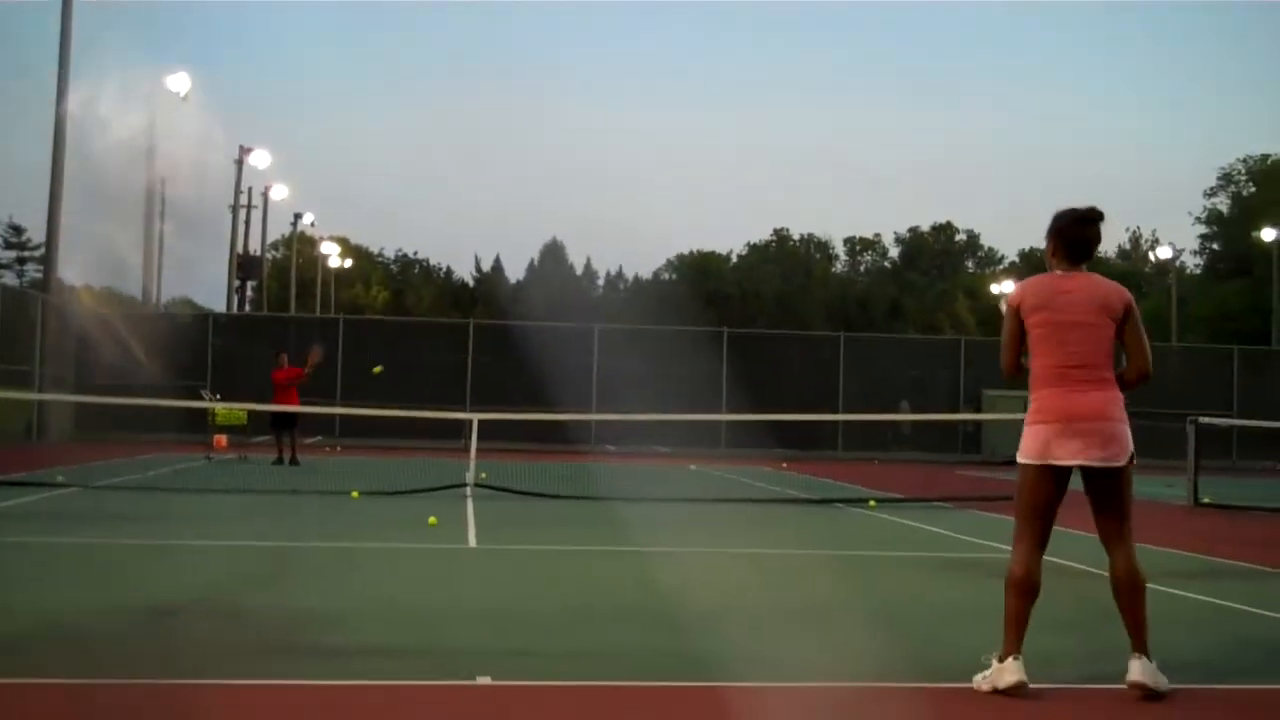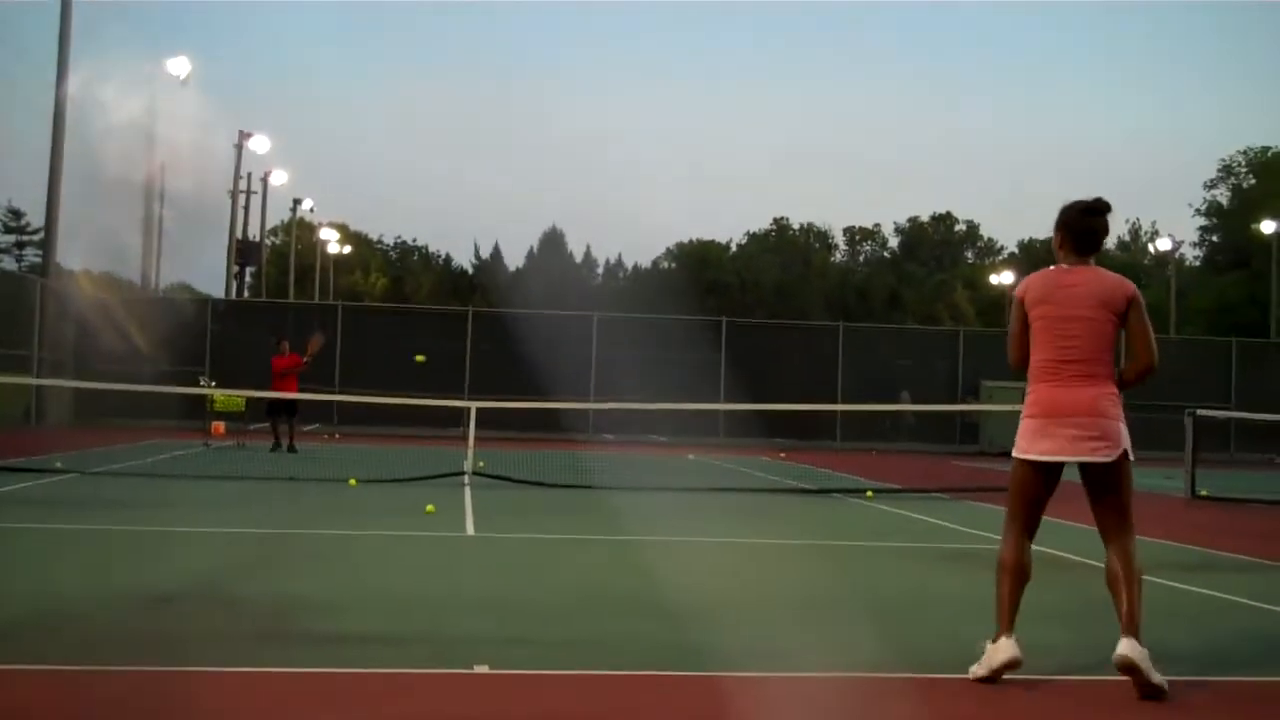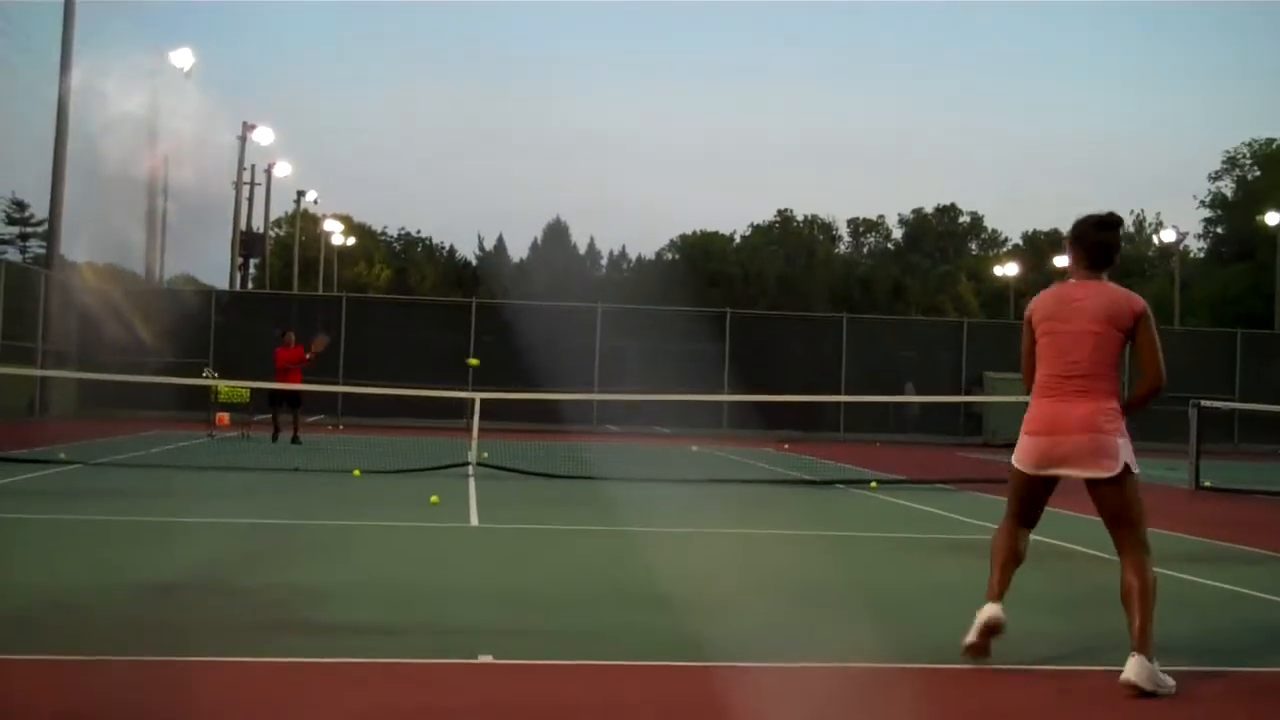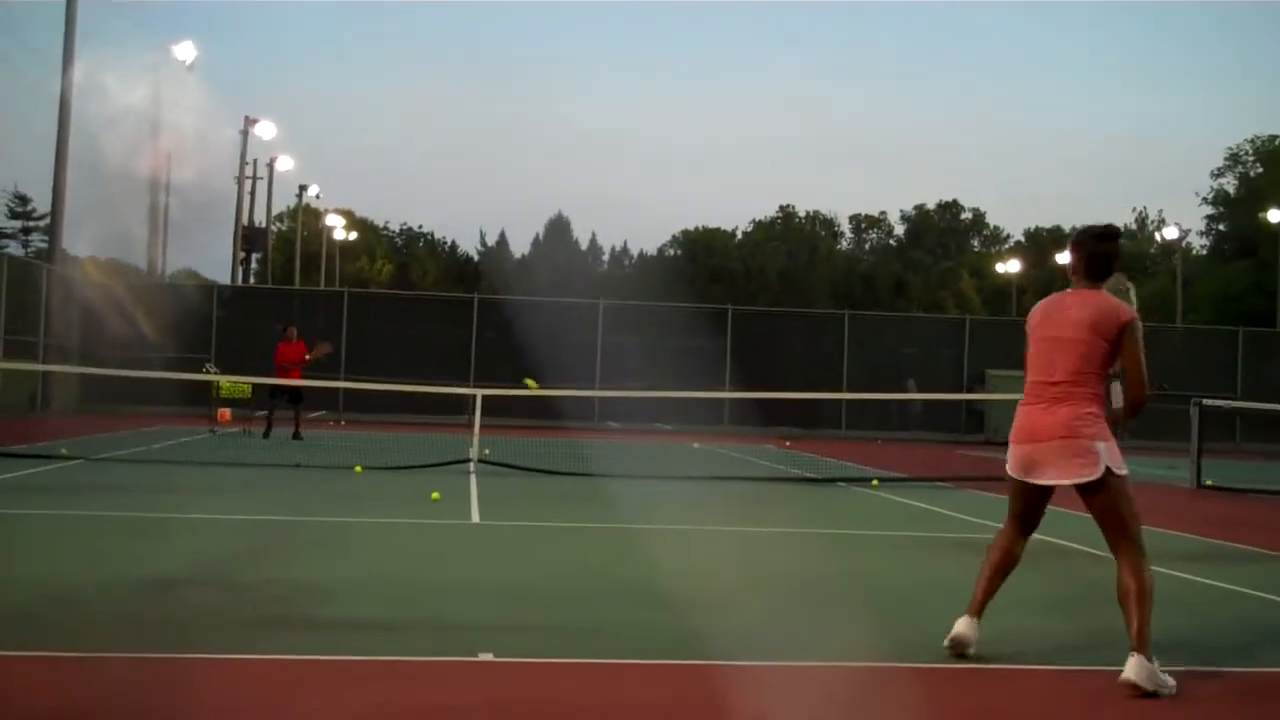
dt=0.1s
person 1, frame 1
left shoulder: (1025, 293)
right shoulder: (1117, 296)
left elbow: (1010, 366)
right elbow: (1141, 368)
left hip: (1049, 423)
right hip: (1105, 422)
left knee: (1028, 546)
right knee: (1119, 546)
left ankle: (1010, 662)
right ankle: (1141, 660)
person 1, frame 2
left shoulder: (1030, 286)
right shoulder: (1123, 289)
left elbow: (1017, 358)
right elbow: (1146, 363)
left hip: (1044, 417)
right hip: (1100, 417)
left knee: (1017, 532)
right knee: (1119, 539)
left ankle: (1003, 640)
right ankle: (1131, 641)
person 1, frame 3
left shoulder: (1040, 303)
right shoulder: (1132, 305)
right elbow: (1154, 381)
left hip: (1042, 429)
right hip: (1100, 434)
left knee: (1013, 525)
right knee: (1134, 550)
left ankle: (992, 607)
right ankle: (1141, 657)
person 1, frame 4
left shoulder: (1039, 310)
right shoulder: (1121, 314)
right elbow: (1138, 391)
right wrist: (1122, 414)
left hip: (1029, 435)
right hip: (1083, 438)
left knee: (1015, 531)
right knee: (1130, 551)
left ankle: (969, 620)
right ankle: (1140, 657)
